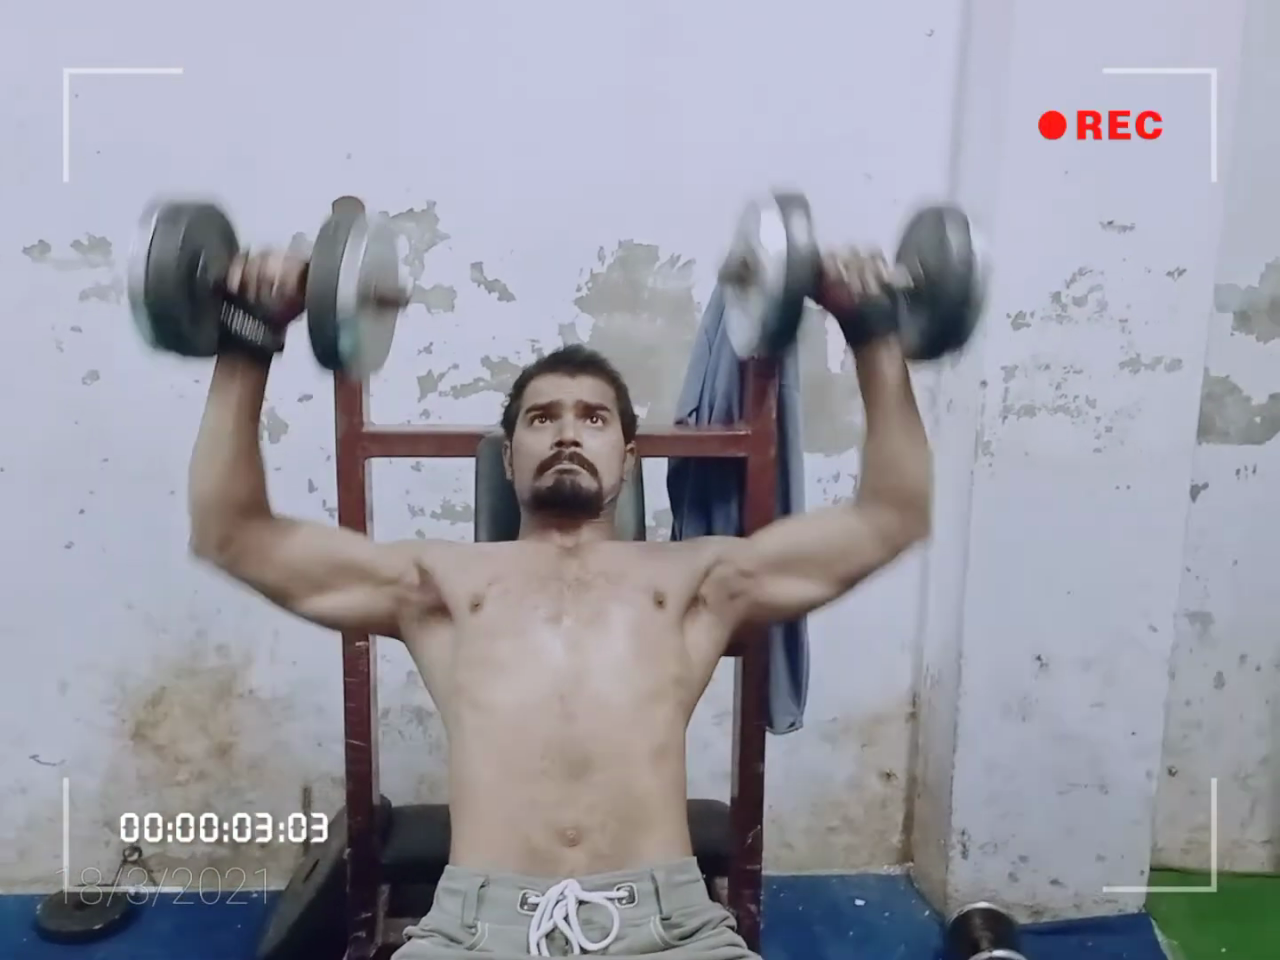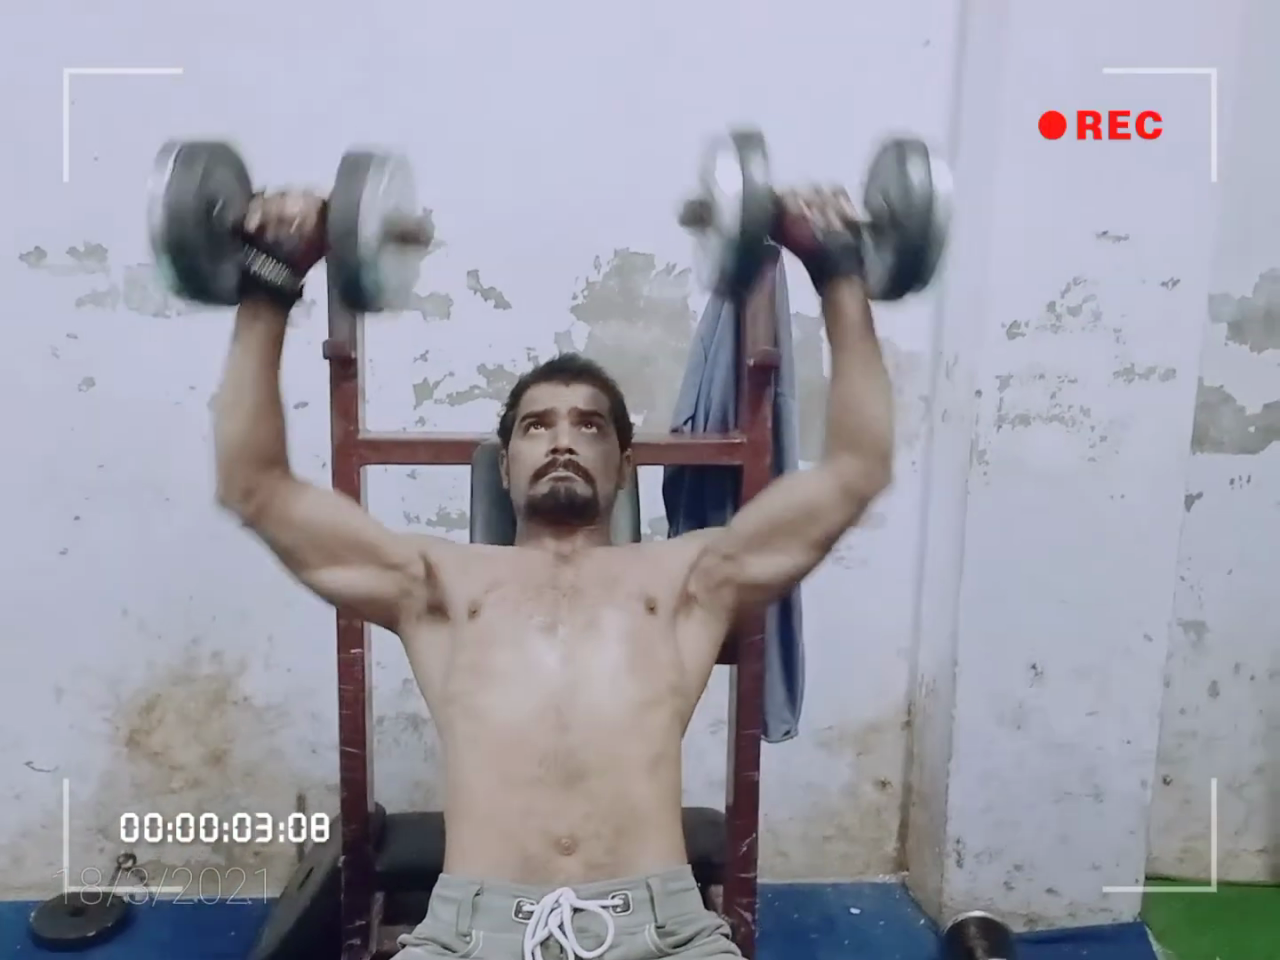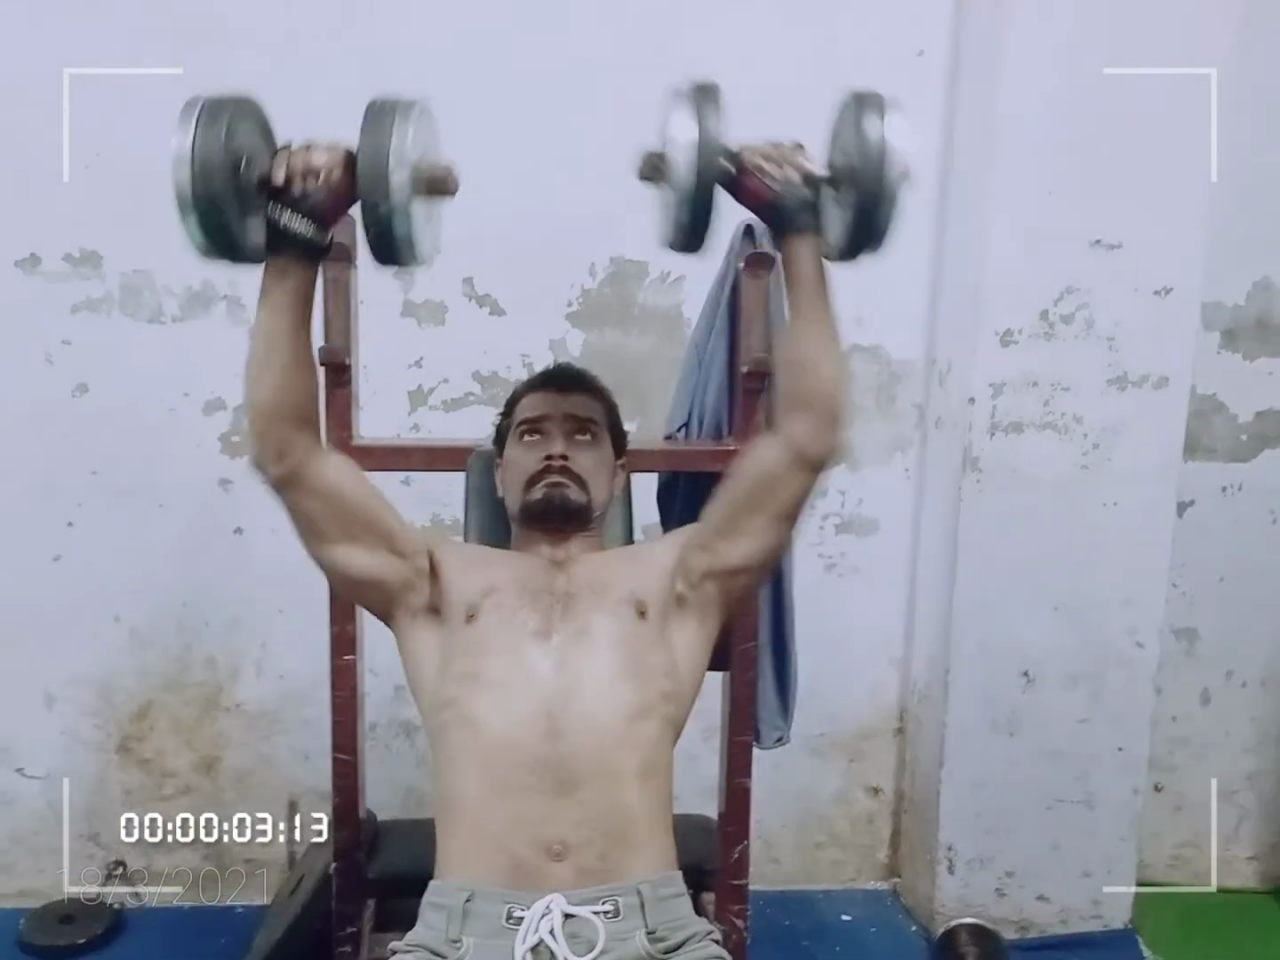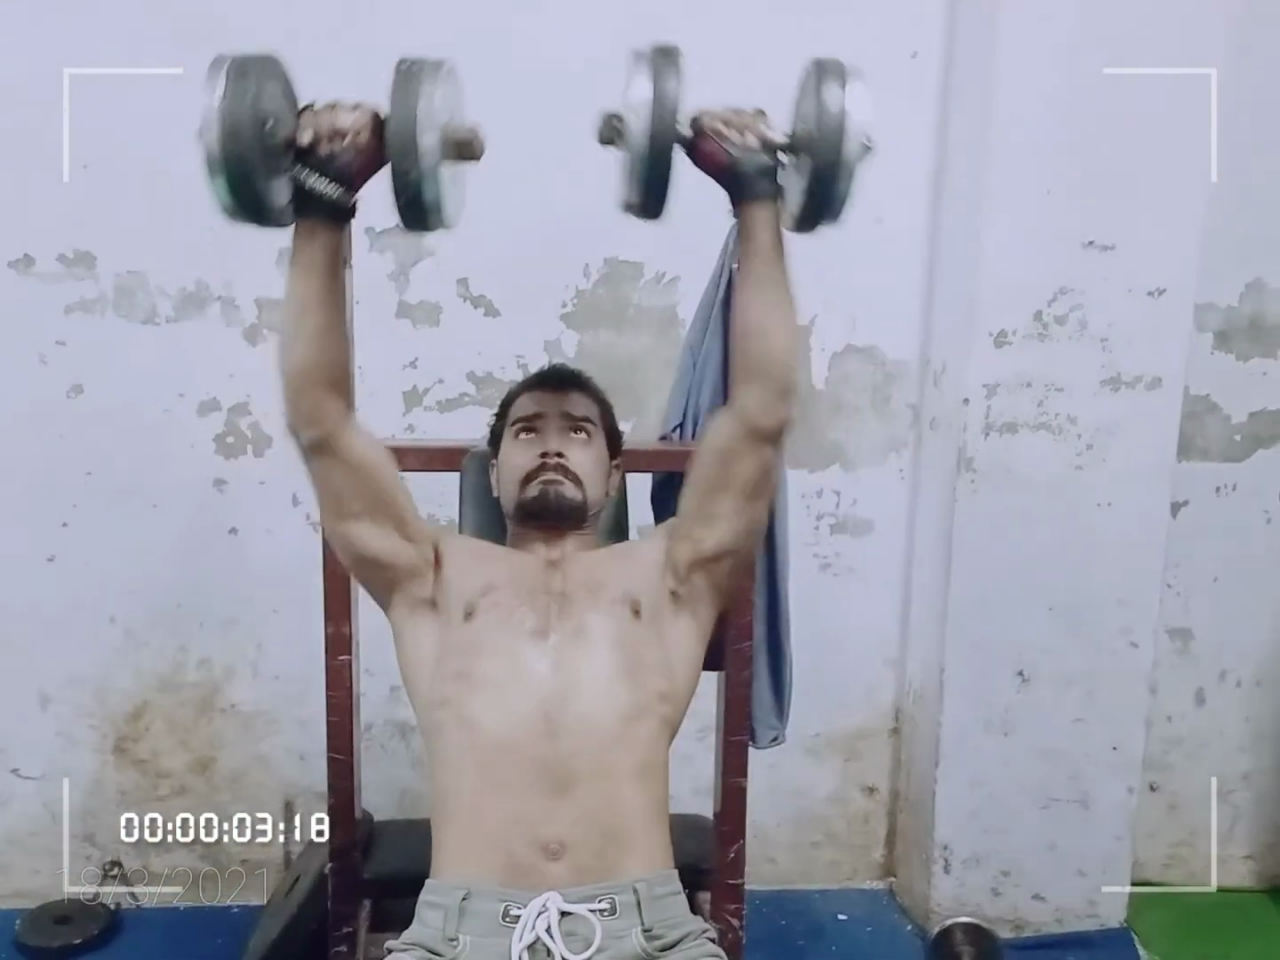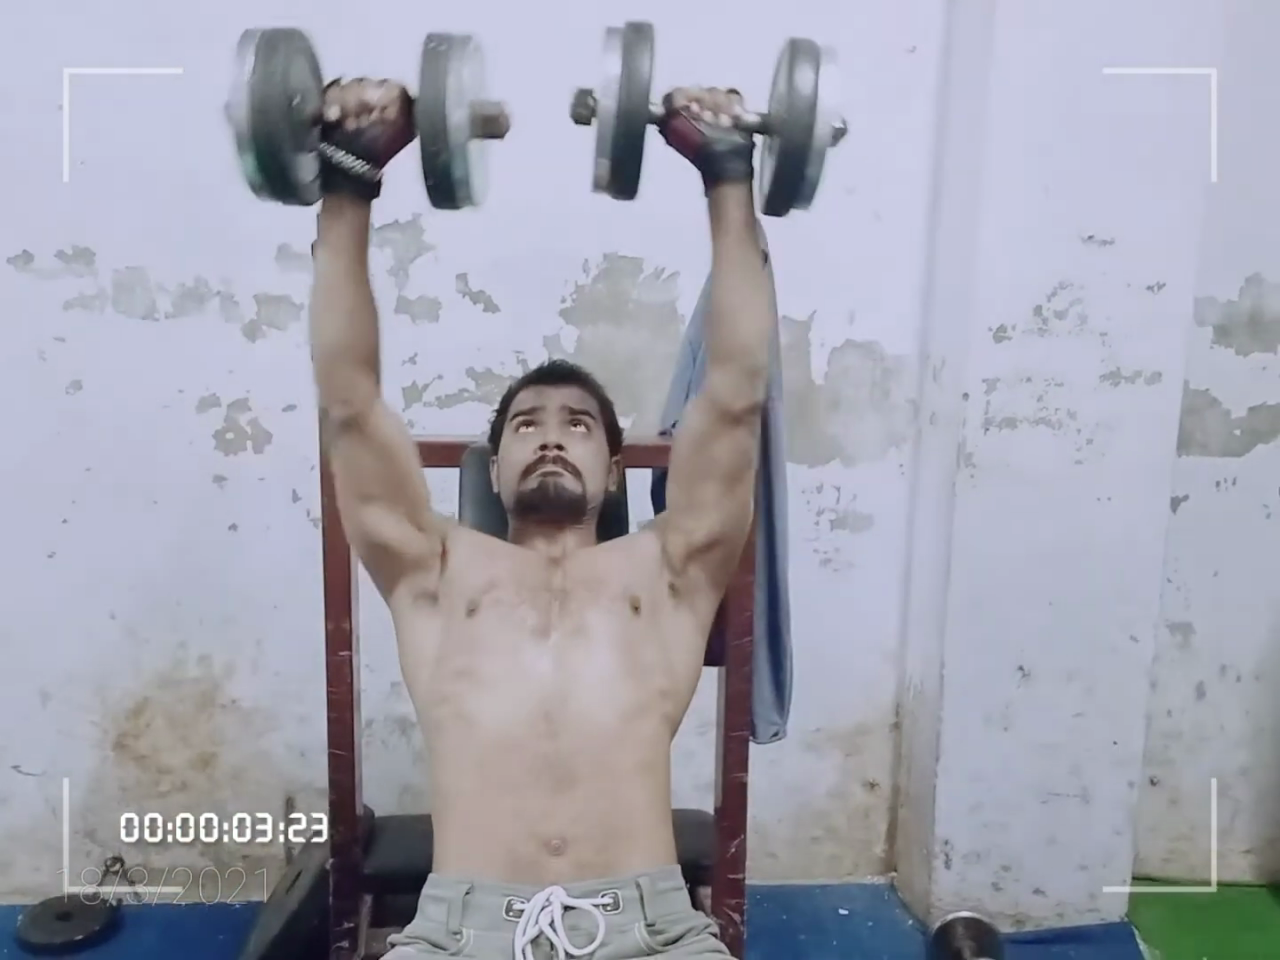
dt=0.2s
person 1, frame 1
left shoulder: (691, 580)
right shoulder: (442, 581)
left elbow: (891, 515)
right elbow: (231, 531)
left wrist: (873, 333)
right wrist: (249, 338)
person 1, frame 2
left shoulder: (683, 578)
right shoulder: (441, 582)
left elbow: (855, 469)
right elbow: (254, 484)
left wrist: (839, 274)
right wrist: (268, 284)
person 1, frame 3
left shoulder: (672, 581)
right shoulder: (437, 583)
left elbow: (805, 436)
right elbow: (287, 449)
left wrist: (795, 231)
right wrist: (295, 240)
person 1, frame 4
left shoulder: (666, 577)
right shoulder: (435, 578)
left elbow: (760, 410)
right elbow: (322, 417)
left wrist: (756, 199)
right wrist: (322, 203)
person 1, frame 5
left shoulder: (665, 571)
right shoulder: (437, 572)
left elbow: (734, 392)
right elbow: (348, 398)
left wrist: (727, 178)
right wrist: (348, 181)
